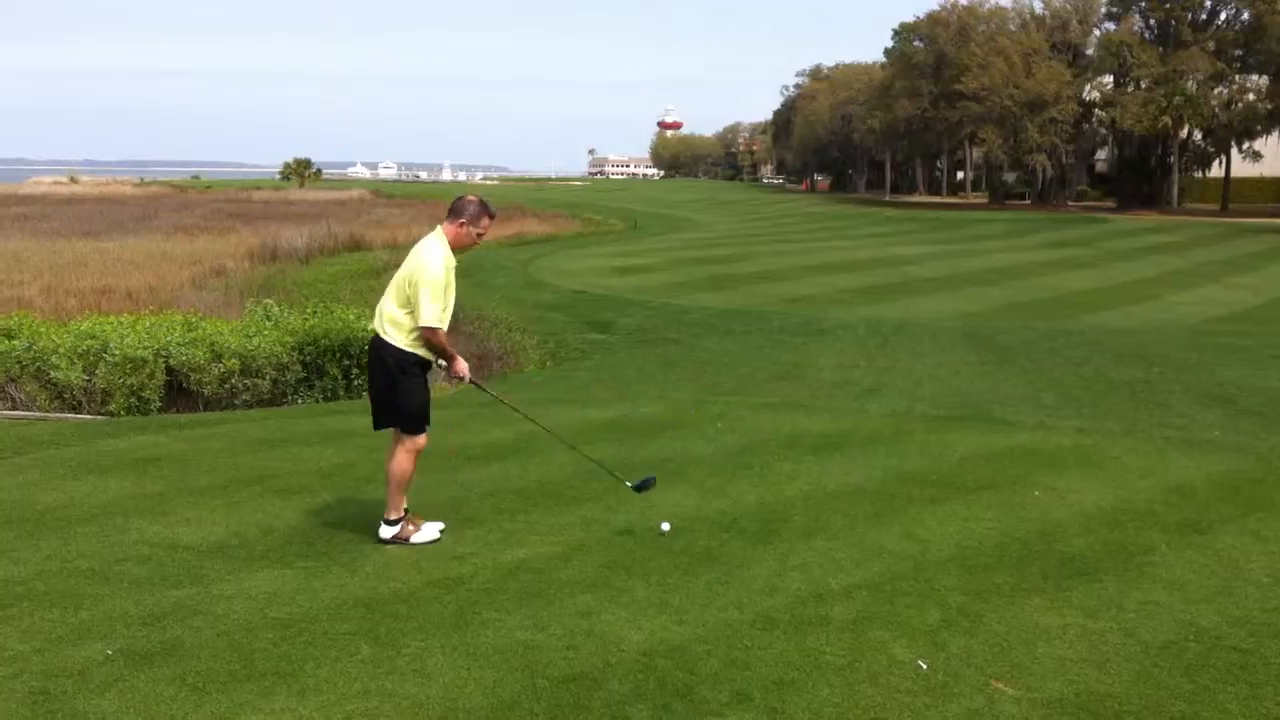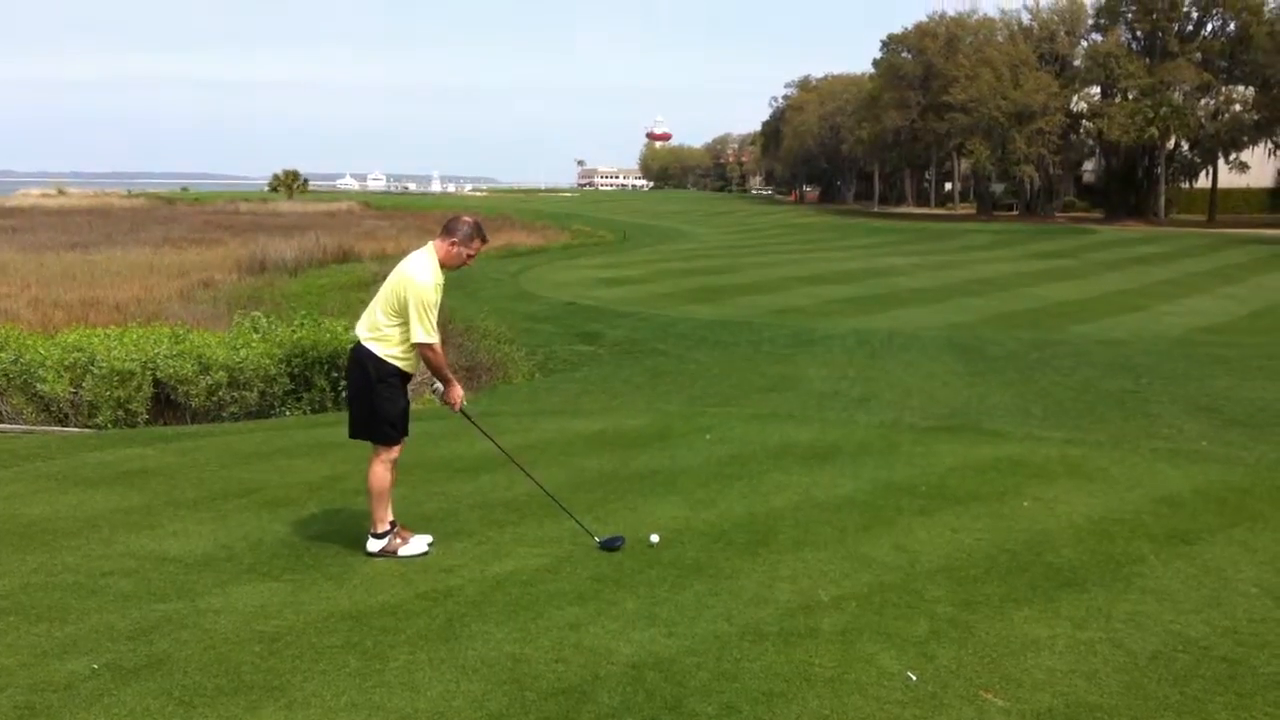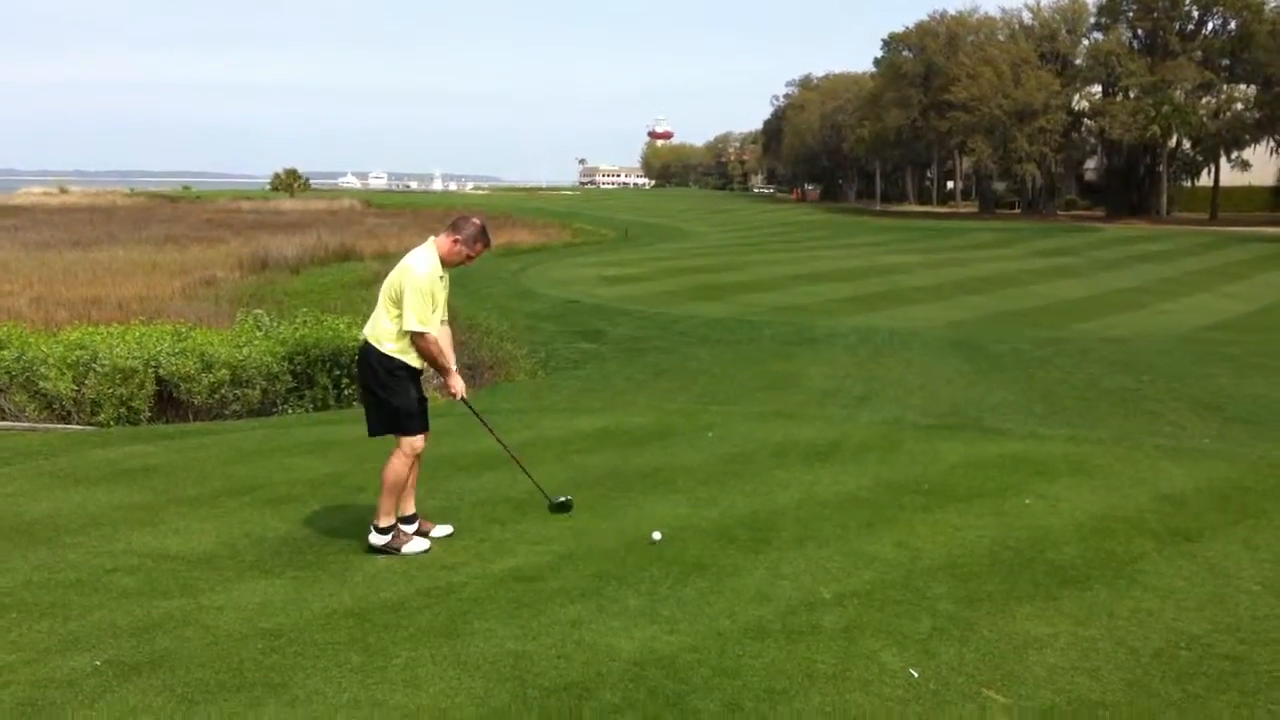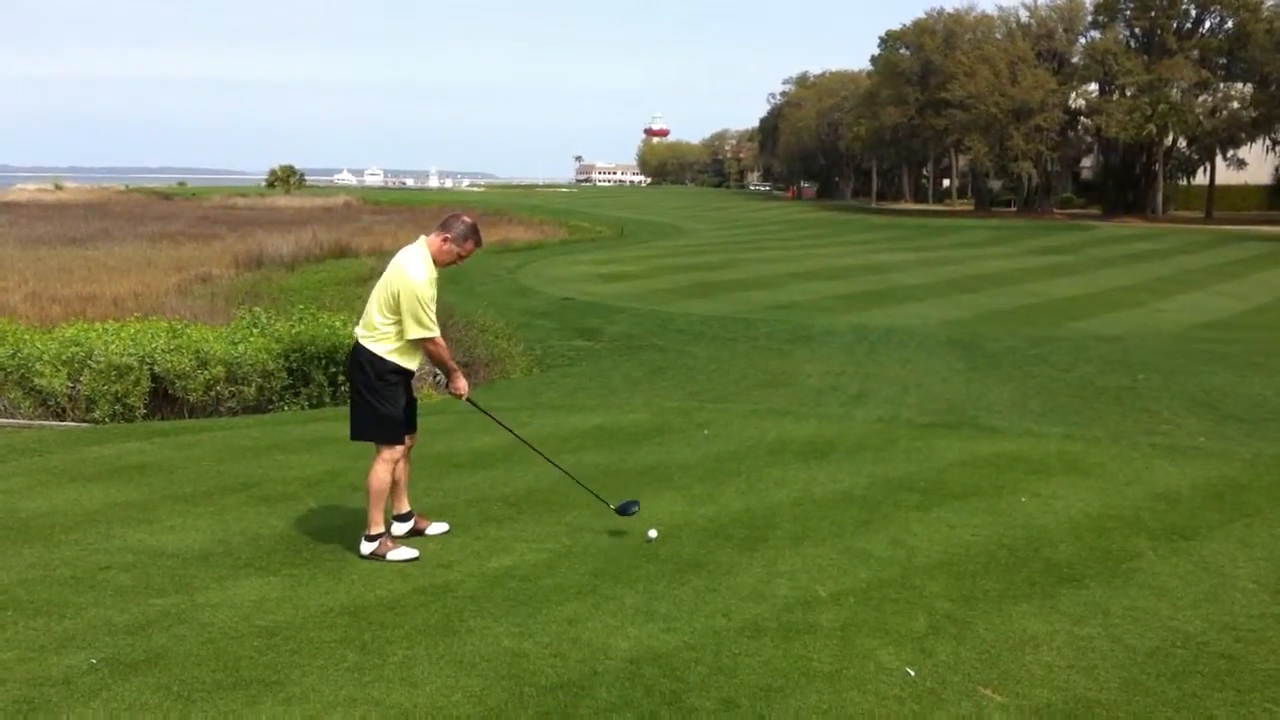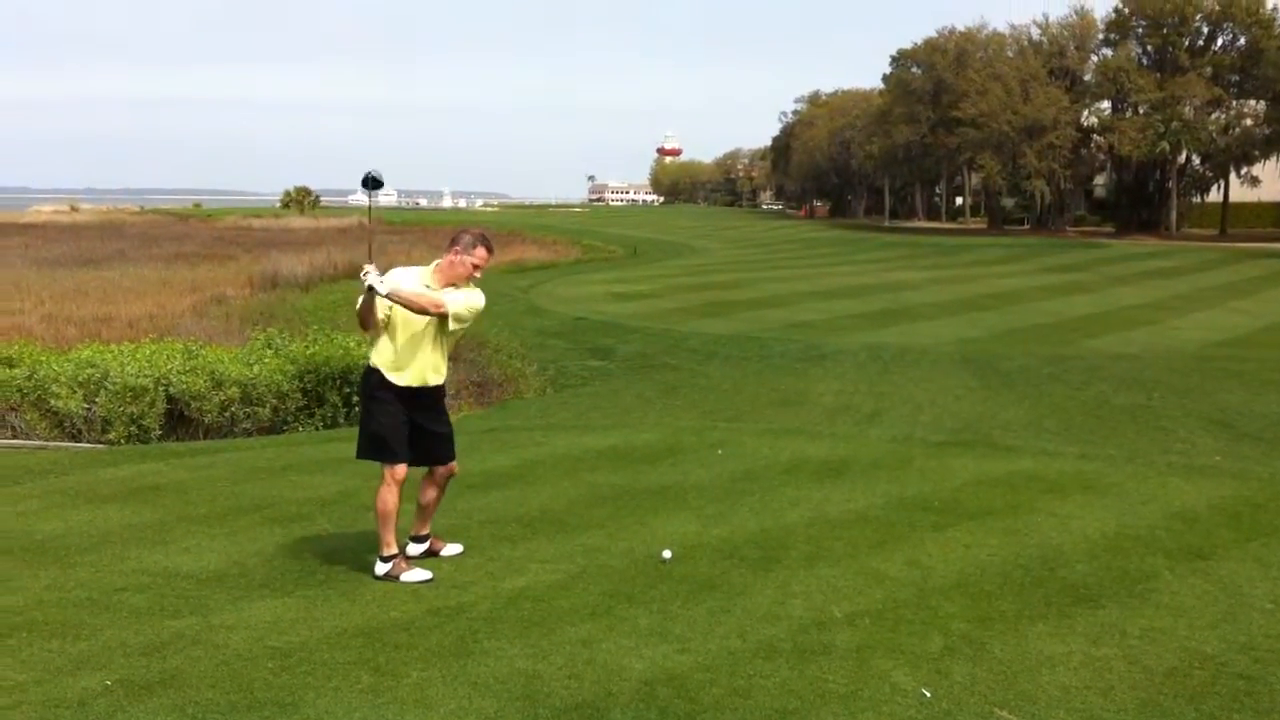
dt=0.7s
person 1, frame 1
left shoulder: (436, 247)
right shoulder: (434, 263)
right elbow: (430, 330)
left wrist: (447, 356)
right wrist: (453, 358)
left hip: (402, 353)
right hip: (398, 356)
left knee: (406, 437)
right knee: (412, 441)
left ankle: (399, 513)
right ankle: (392, 524)
person 1, frame 2
left shoulder: (426, 262)
right shoulder: (423, 278)
left elbow: (427, 337)
right elbow: (427, 345)
left wrist: (445, 379)
right wrist: (450, 383)
left hip: (387, 363)
right hip: (377, 365)
left knee: (392, 449)
right knee: (386, 452)
left ankle: (388, 525)
right ankle: (379, 536)
person 1, frame 3
left shoulder: (437, 267)
right shoulder: (421, 270)
left elbow: (440, 324)
right elbow: (421, 336)
left wrist: (453, 369)
right wrist: (447, 373)
left hip: (402, 362)
right hip: (385, 361)
left knee: (415, 442)
right knee: (410, 443)
left ankle: (407, 520)
right ankle: (383, 528)
person 1, frame 4
left shoulder: (419, 255)
right shoulder: (415, 275)
left elbow: (430, 329)
right elbow: (429, 339)
left wrist: (445, 368)
right wrist: (455, 374)
left hip: (392, 363)
right hip: (377, 365)
left knee: (405, 441)
right knee: (389, 450)
left ankle: (403, 517)
right ankle: (374, 537)
person 1, frame 5
left shoulder: (472, 298)
right shoulder: (401, 275)
left elbow: (432, 307)
right elbow: (367, 324)
left wrist: (385, 287)
right wrist: (371, 291)
left hip: (428, 392)
right hip: (385, 386)
left knee: (445, 468)
right knee: (395, 472)
left ankle: (420, 539)
right ankle: (388, 558)
